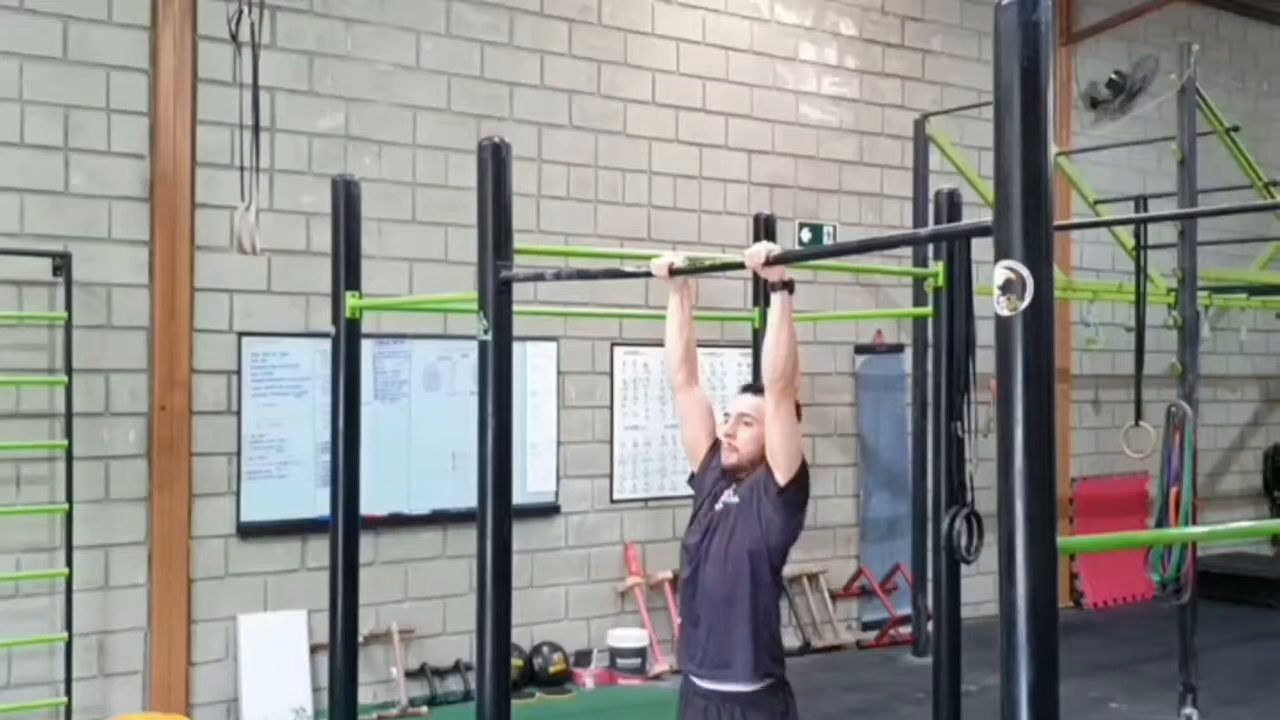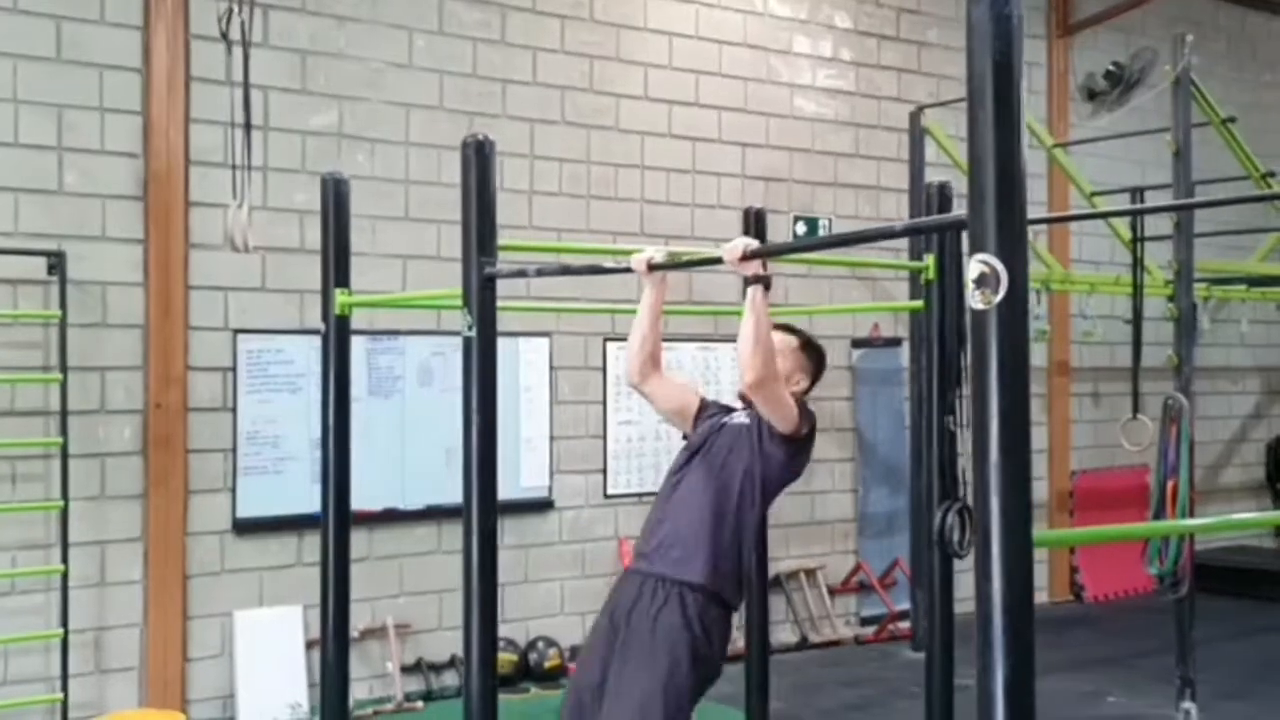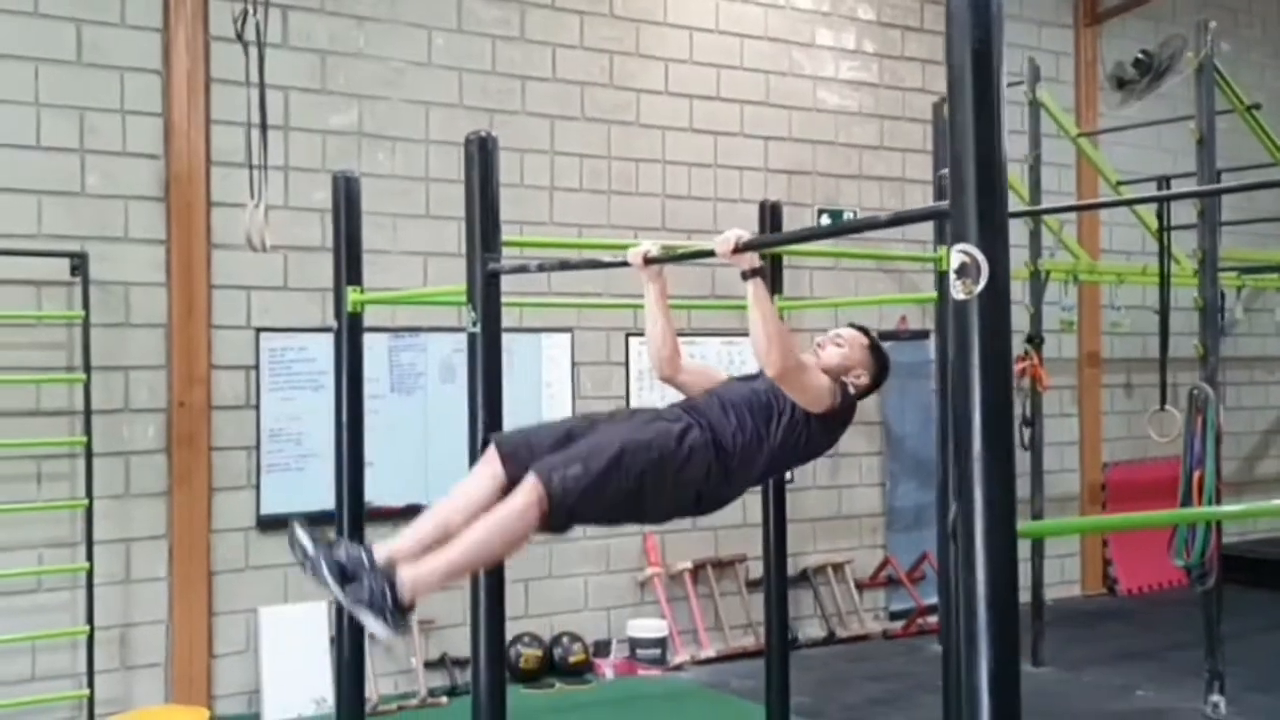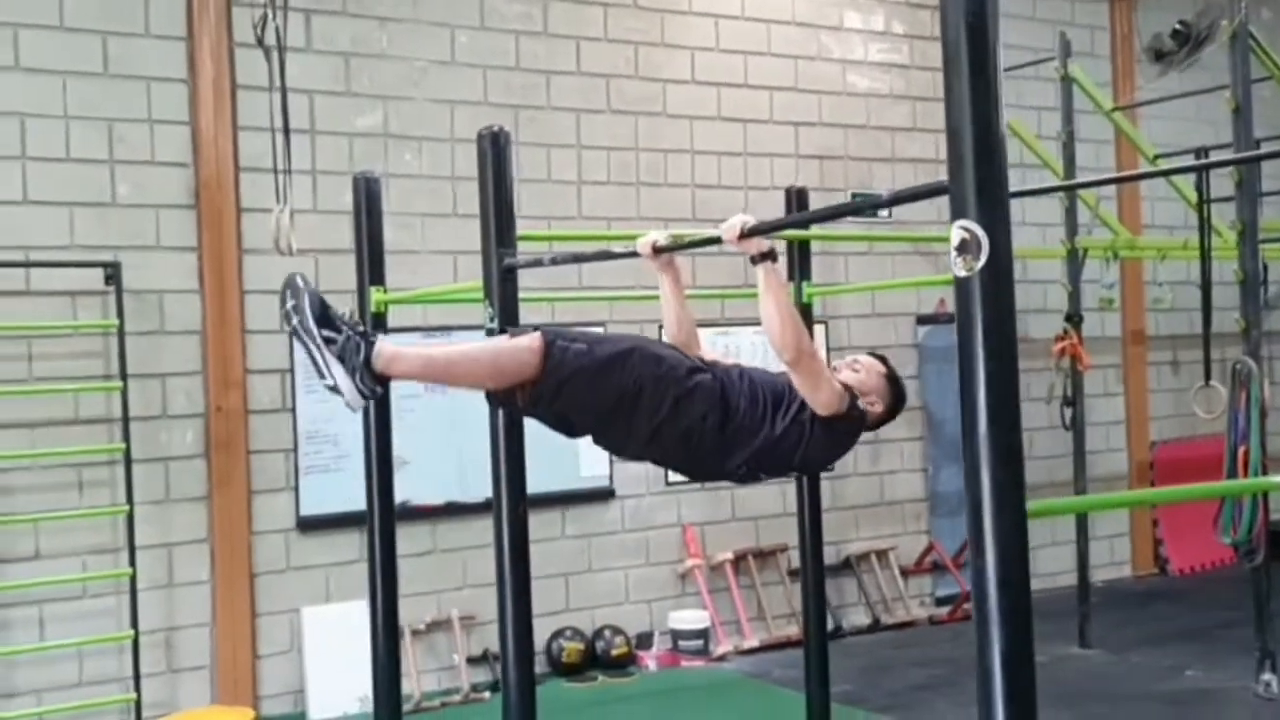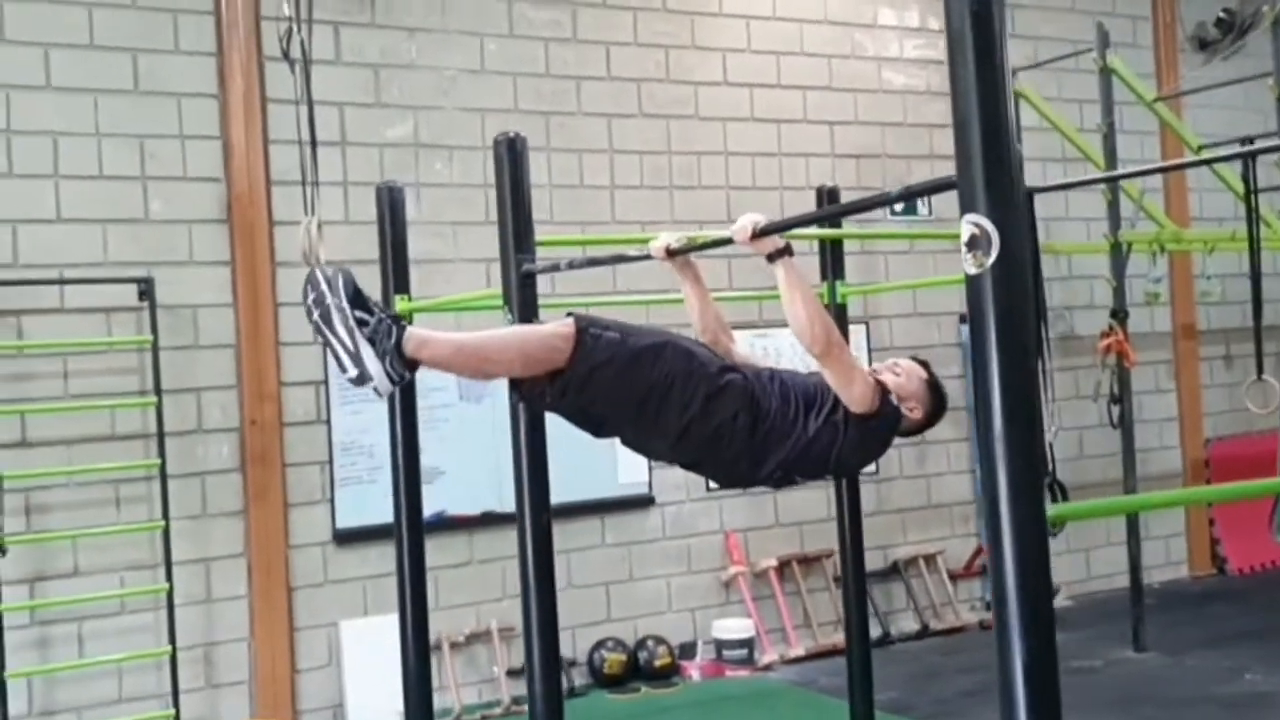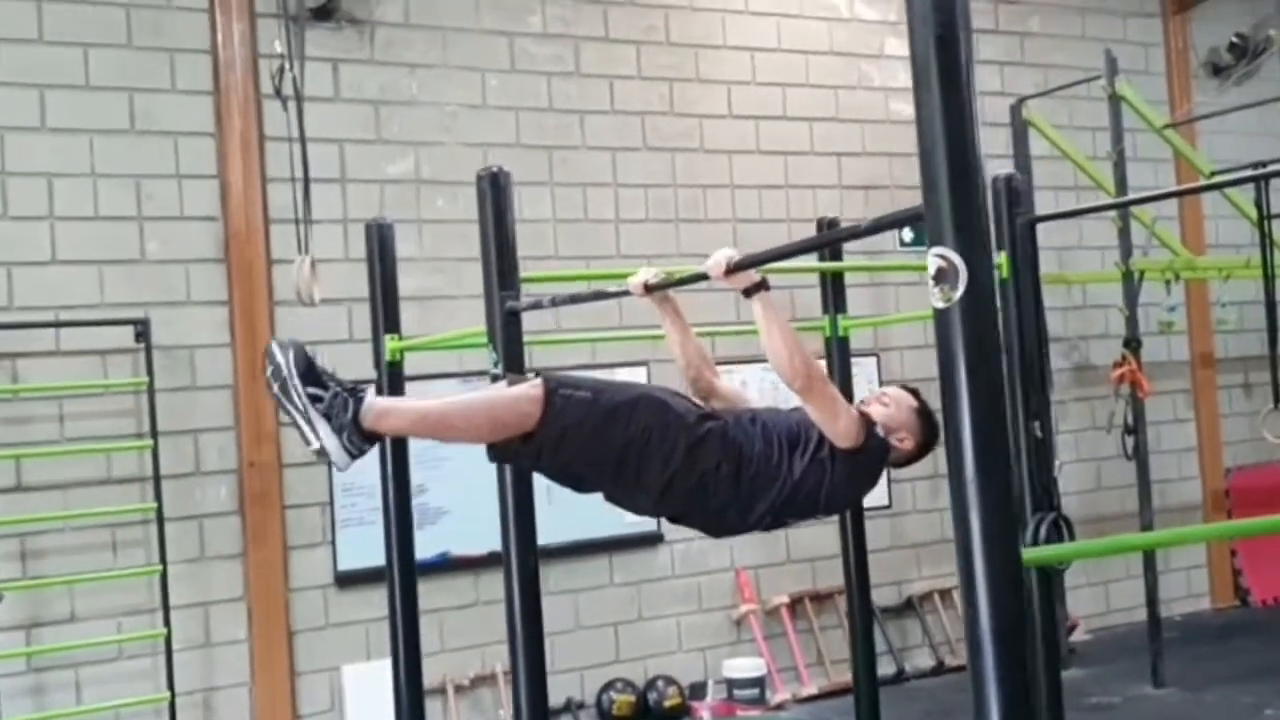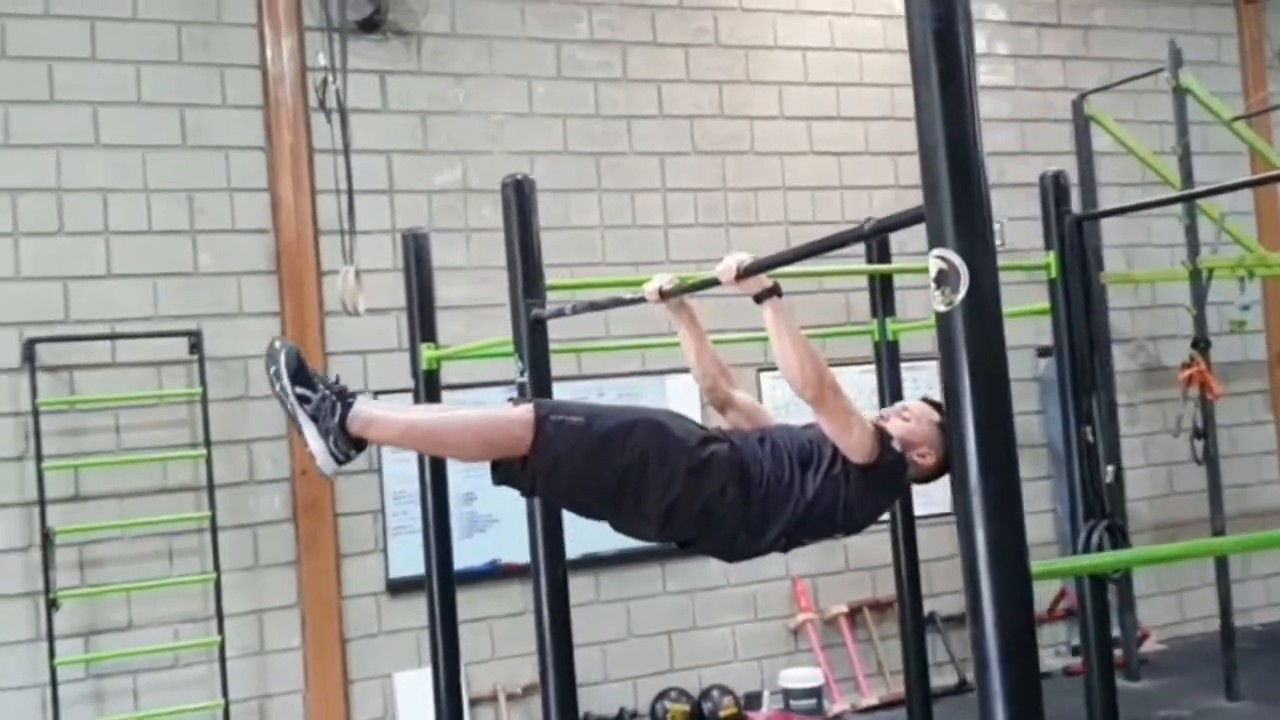
dt=0.5s
person 1, frame 1
left shoulder: (777, 494)
right shoulder: (713, 480)
left elbow: (779, 389)
right elbow: (685, 381)
left wrist: (779, 289)
right wrist: (678, 291)
person 1, frame 2
left shoulder: (792, 427)
right shoulder: (716, 418)
left elbow: (757, 378)
right elbow: (643, 374)
left wrist: (756, 281)
right wrist: (653, 286)
left hip: (690, 597)
right hip: (641, 582)
person 1, frame 3
left shoulder: (827, 405)
right shoulder: (763, 383)
left elbow: (778, 364)
right elbow: (669, 364)
left wrist: (752, 272)
right wrist: (654, 280)
left hip: (691, 452)
right hip: (661, 431)
left knee: (542, 487)
right knee: (502, 457)
left ankle: (398, 589)
right ankle: (383, 562)
person 1, frame 4
left shoulder: (833, 420)
right shoulder: (782, 401)
left elbow: (793, 351)
right elbow: (688, 349)
left wrist: (762, 257)
right wrist: (667, 269)
left hip: (693, 411)
right hip: (680, 399)
left knee: (536, 353)
right knee: (526, 356)
left ankle: (367, 358)
right ankle: (364, 354)
person 1, frame 5
left shoulder: (868, 419)
right shoulder: (810, 401)
left elbow: (823, 345)
right elbow: (720, 346)
left wrist: (778, 255)
right wrist: (685, 270)
left hip: (722, 413)
right hip: (703, 406)
left knee: (565, 338)
right knee: (546, 357)
left ankle: (399, 343)
right ankle: (389, 350)
person 1, frame 6
left shoulder: (855, 454)
right shoulder: (798, 438)
left elbow: (803, 378)
right elbow: (706, 384)
left wrist: (753, 289)
right wrist: (666, 306)
left hip: (702, 462)
right hip: (688, 456)
left knee: (533, 401)
right knee: (518, 406)
left ankle: (359, 416)
right ankle: (354, 412)
person 1, frame 7
left shoulder: (875, 470)
right shoulder: (812, 454)
left elbow: (817, 389)
right elbow: (723, 394)
left wrist: (766, 296)
right wrist: (681, 312)
left hip: (710, 485)
right hip: (703, 478)
left knee: (525, 426)
right knee: (516, 424)
left ankle: (350, 422)
right ankle: (352, 415)
